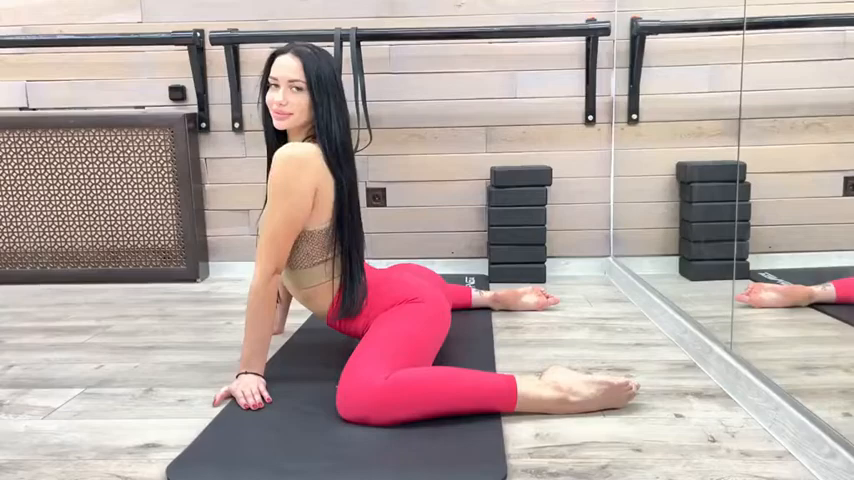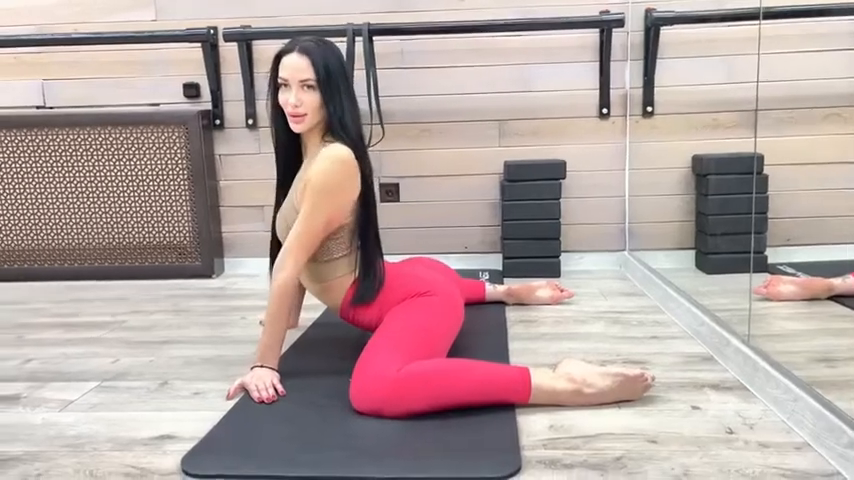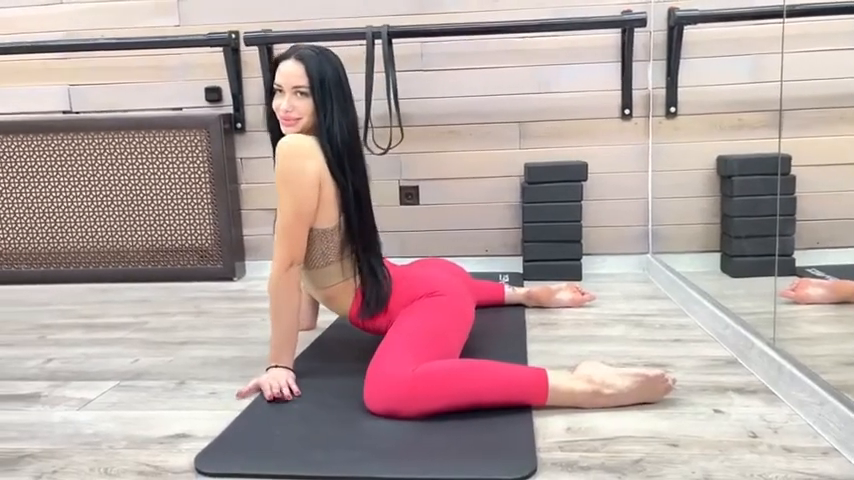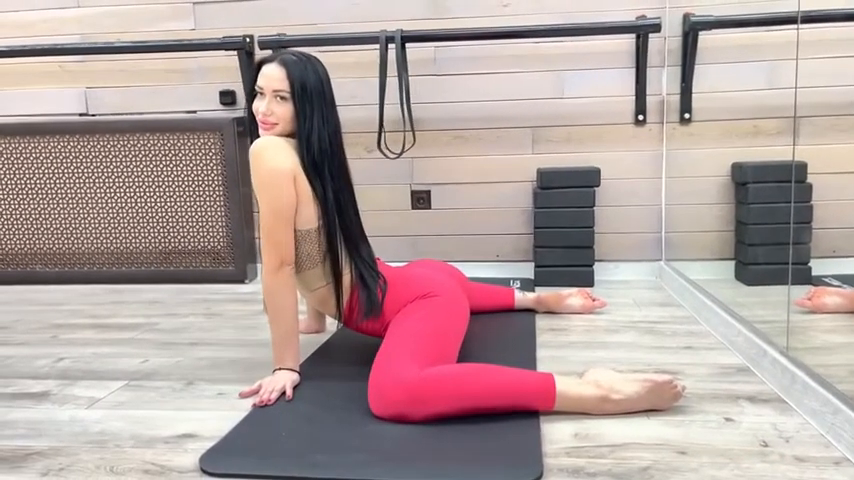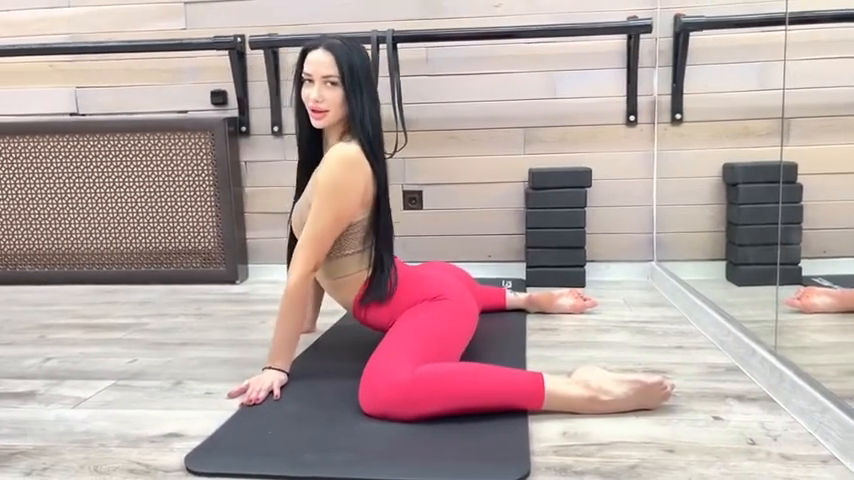
dt=1s
person 1, frame 1
left shoulder: (295, 159)
right shoulder: (313, 156)
left elbow: (265, 272)
right elbow: (288, 260)
left wrist: (250, 369)
right wrist: (277, 318)
left hip: (403, 303)
right hip: (388, 287)
left knee: (360, 398)
left ankle: (549, 389)
right ankle: (494, 297)
person 1, frame 2
left shoulder: (334, 160)
right shoulder: (308, 153)
left elbow: (289, 266)
right elbow: (304, 259)
left wrist: (264, 363)
right wrist: (289, 314)
left hip: (415, 296)
right hip: (404, 281)
left knee: (375, 390)
left ankle: (565, 383)
right ankle: (505, 291)
person 1, frame 3
left shoulder: (296, 151)
right shoulder: (323, 150)
left elbow: (287, 264)
right elbow: (314, 255)
left wrist: (280, 364)
right wrist: (307, 314)
left hip: (426, 297)
right hip: (415, 282)
left knee: (389, 392)
left ankle: (585, 385)
right ankle: (528, 293)
person 1, frame 4
left shoulder: (270, 154)
right shoulder: (310, 153)
left elbow: (278, 265)
left wrist: (285, 365)
right wrist: (316, 315)
left hip: (416, 297)
right hip: (412, 283)
left knee: (394, 394)
left ankle: (594, 391)
right ankle: (537, 299)
person 1, frame 5
left shoulder: (344, 161)
right shoulder: (330, 152)
left elbow: (303, 269)
right elbow: (321, 262)
left wrist: (276, 365)
right wrist: (307, 319)
left hip: (431, 300)
right hip: (421, 286)
left knee: (385, 393)
left ankle: (581, 390)
right ankle: (527, 299)
